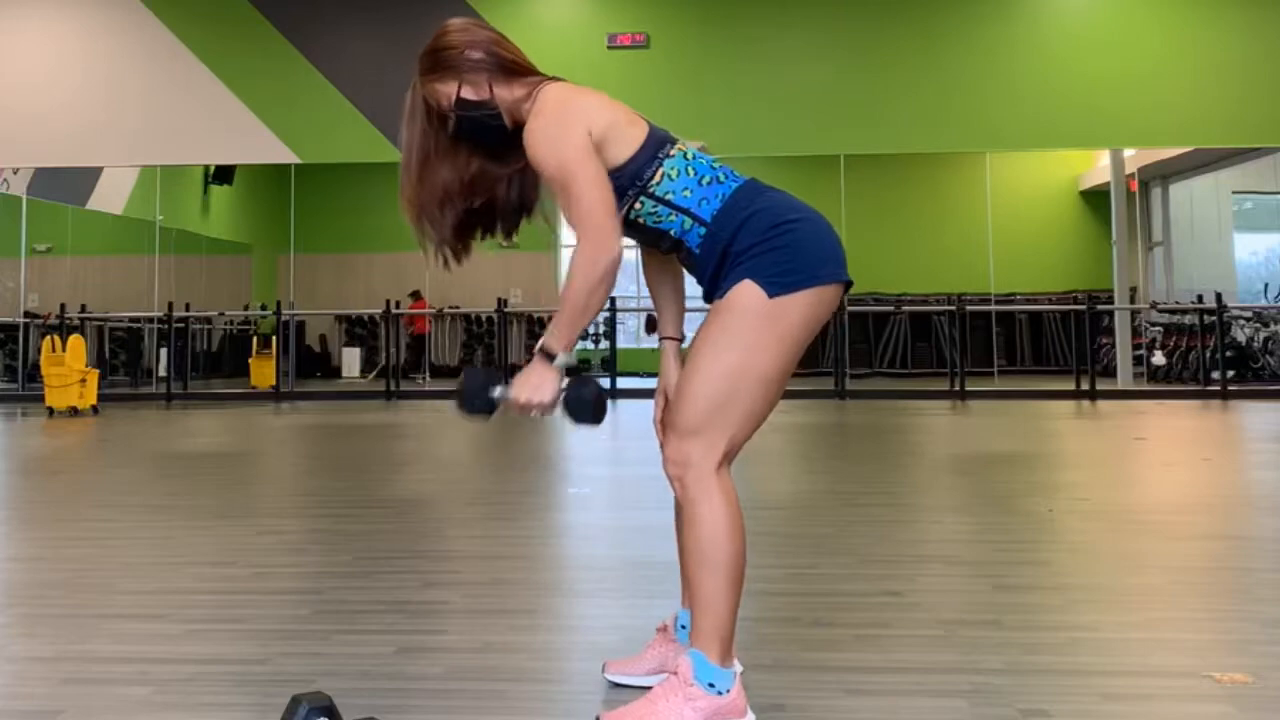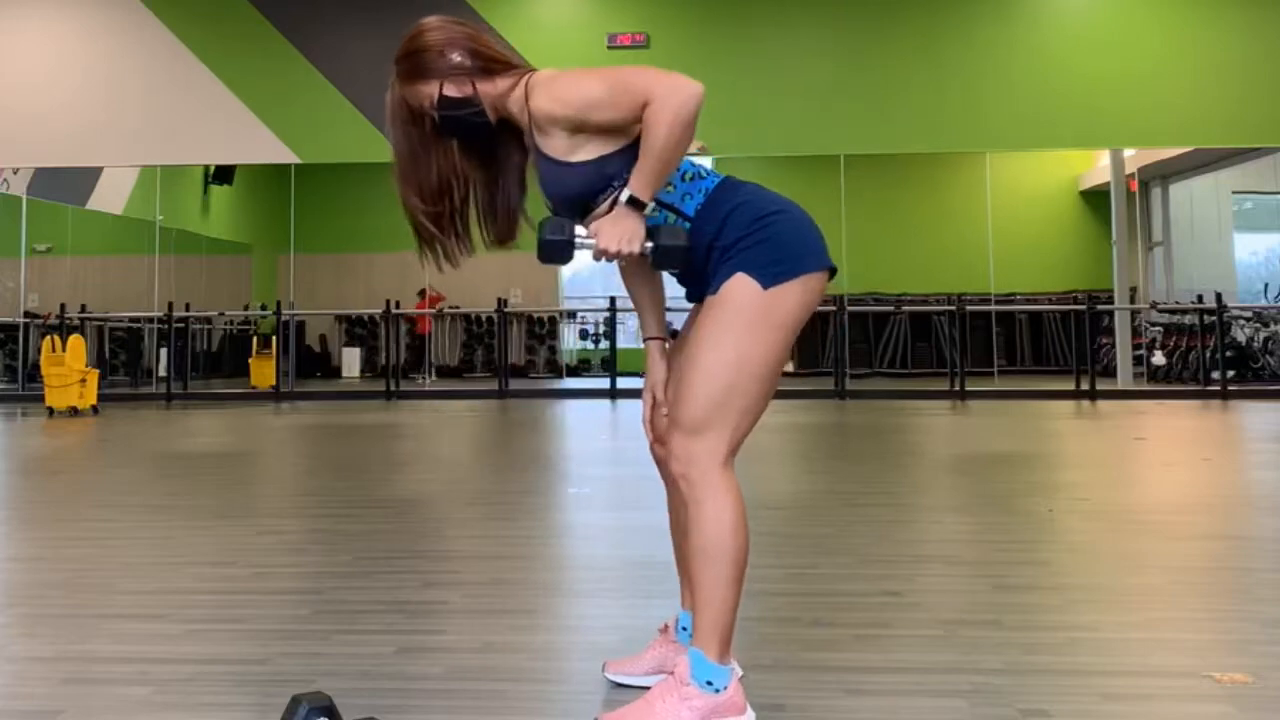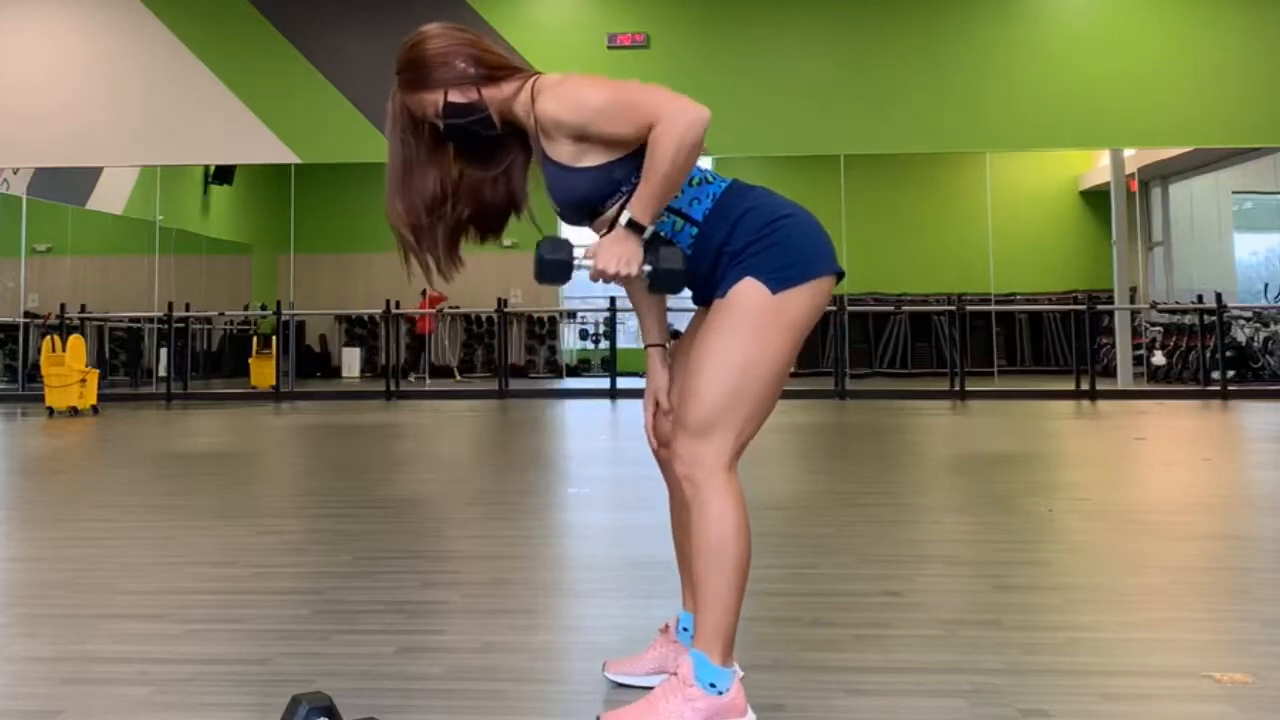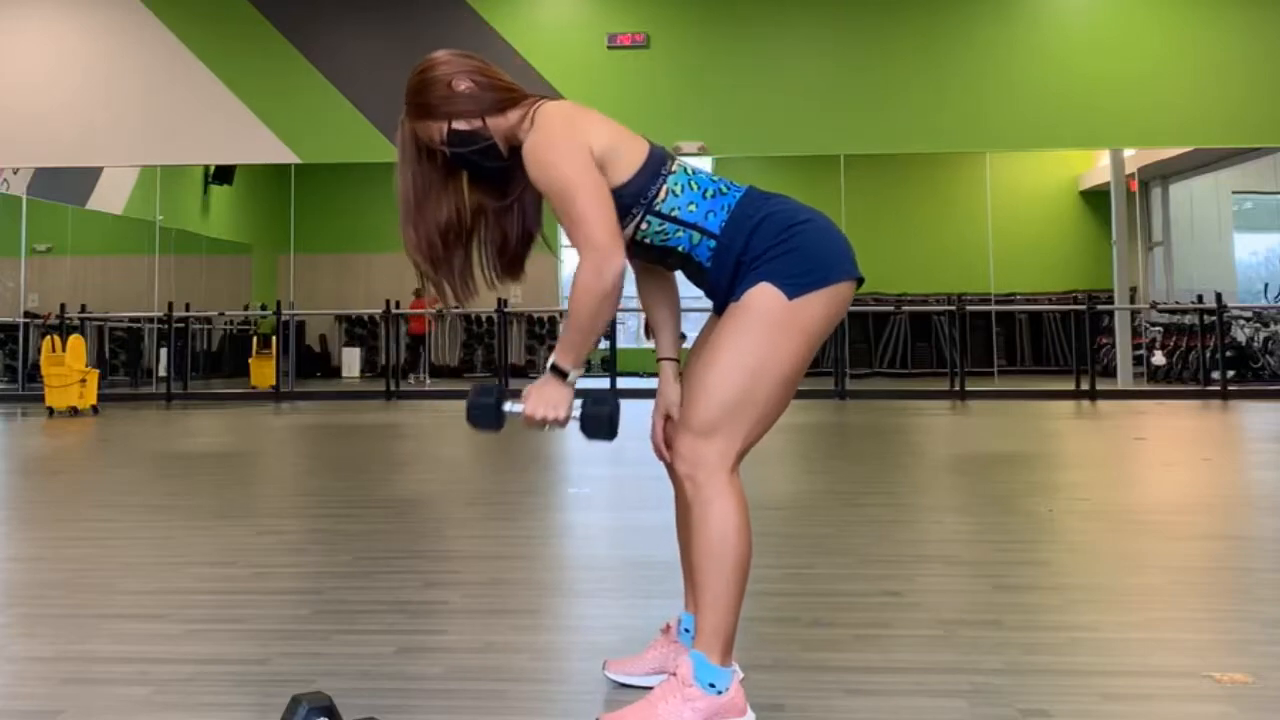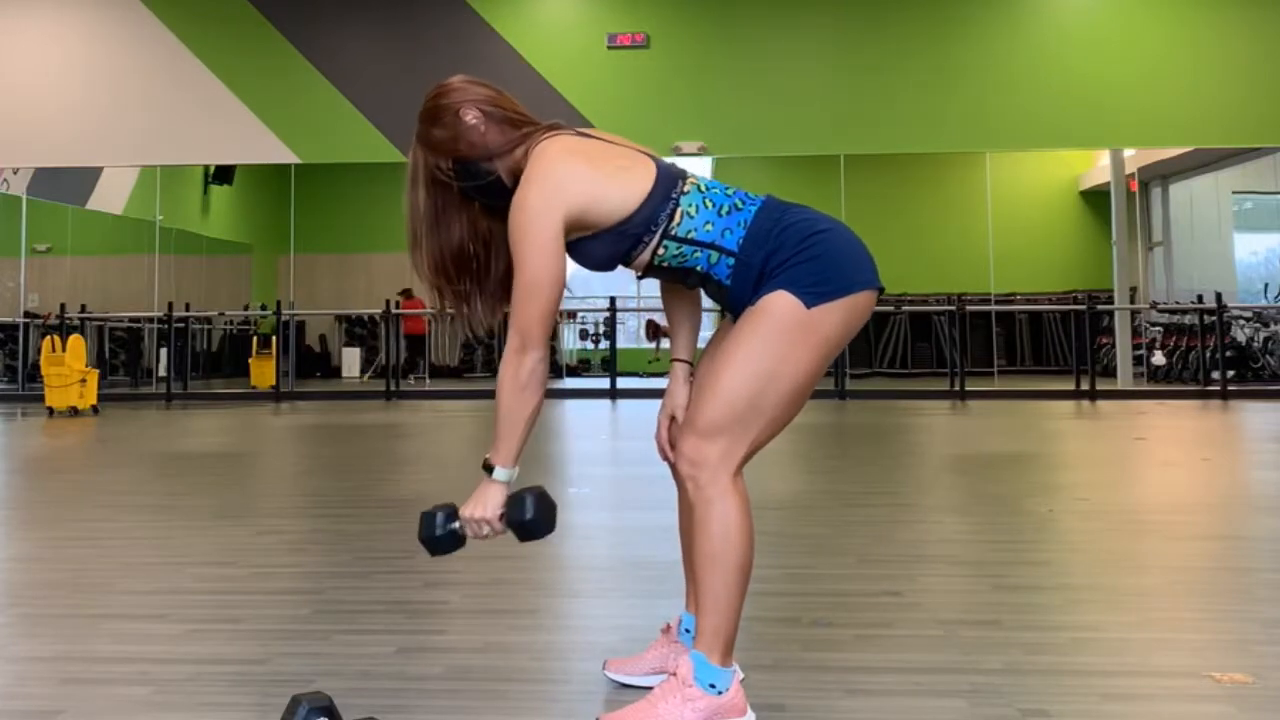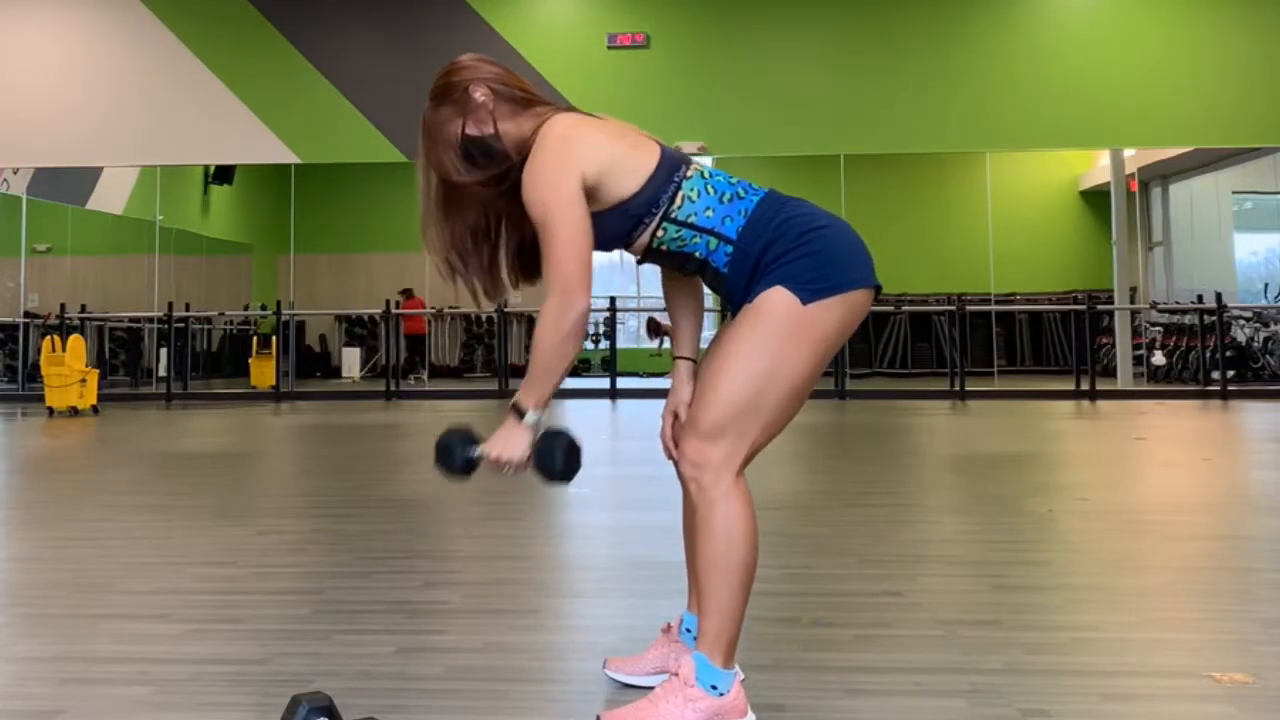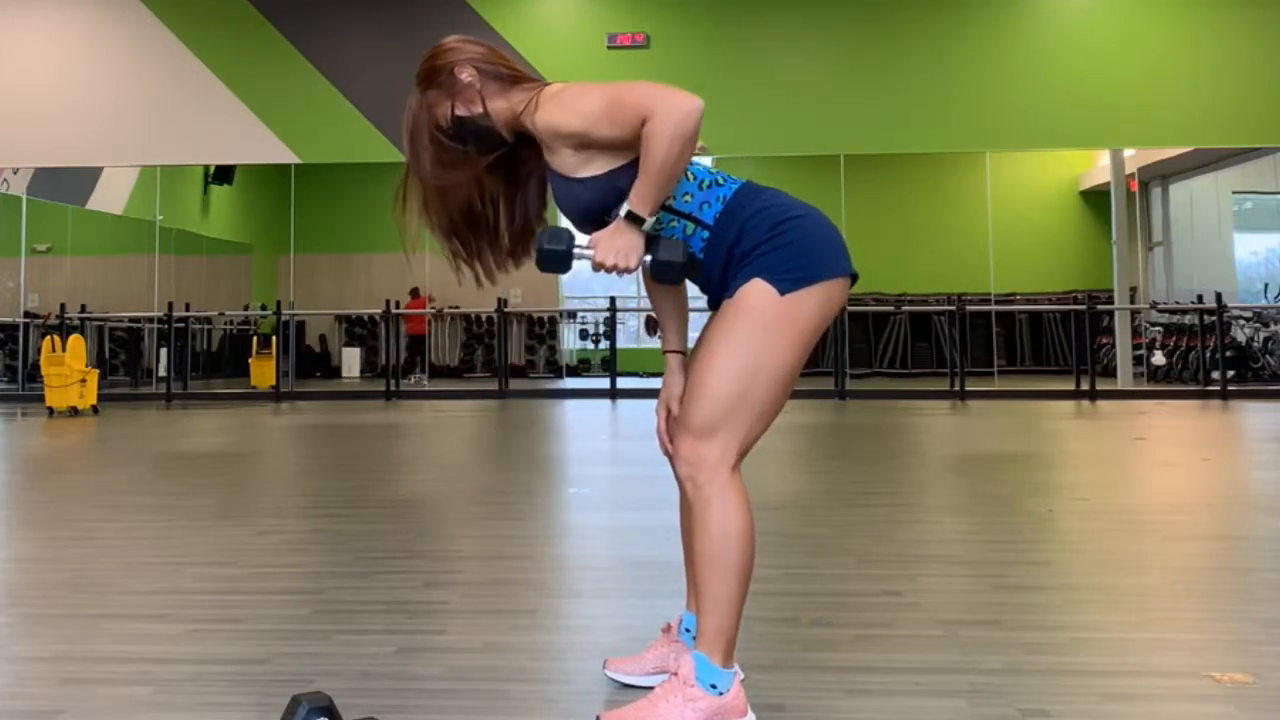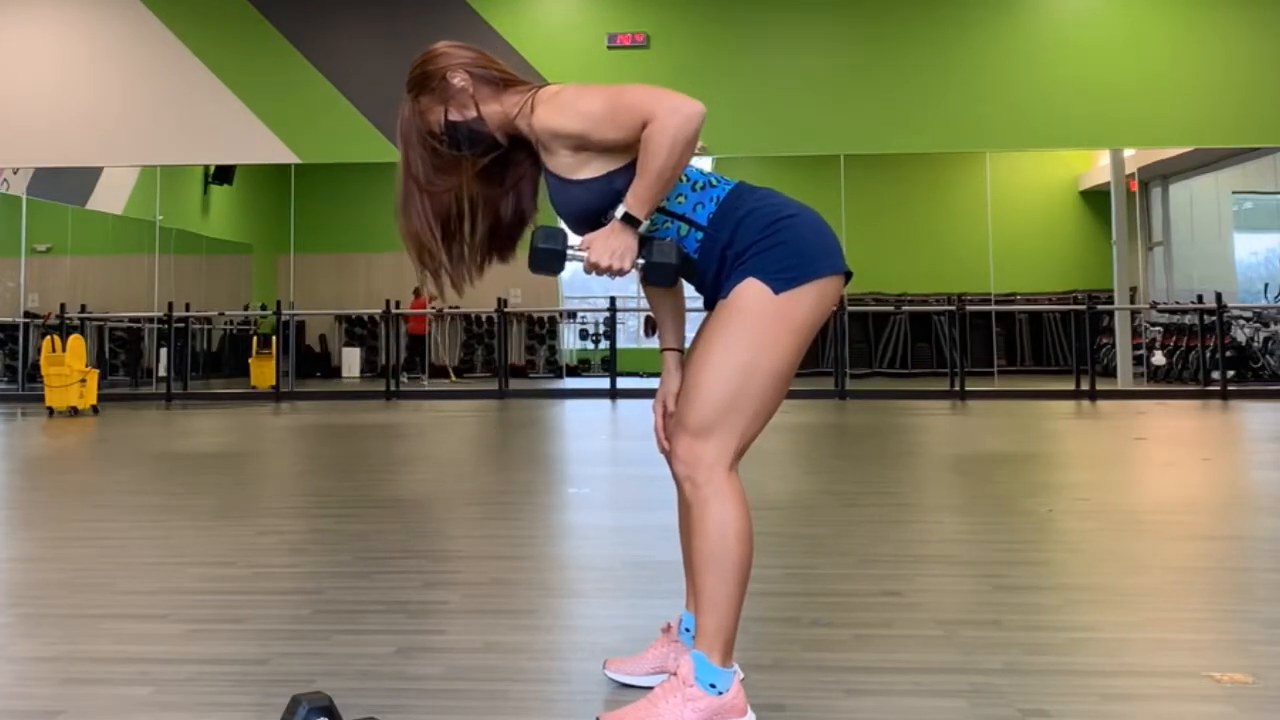
dt=0.4s
person 1, frame 1
left shoulder: (550, 120)
right shoulder: (566, 114)
left elbow: (600, 249)
right elbow: (656, 229)
left wrist: (547, 359)
right wrist: (671, 350)
left hip: (780, 258)
right hip: (777, 259)
left knee: (692, 456)
right knee: (690, 453)
right ankle: (693, 635)
person 1, frame 2
left shoulder: (549, 97)
right shoulder: (527, 133)
left elbow: (680, 94)
right elbow: (630, 242)
left wrist: (631, 208)
right wrist: (657, 350)
left hip: (763, 248)
right hip: (742, 259)
left knee: (696, 454)
right knee: (674, 449)
right ankle: (692, 636)
person 1, frame 3
left shoulder: (556, 100)
right shoulder: (533, 137)
left elbow: (685, 118)
right elbow: (634, 249)
left wrist: (631, 228)
right wrist: (657, 355)
left hip: (772, 251)
right hip: (744, 265)
left knee: (701, 456)
right knee: (674, 449)
right ankle: (692, 636)
person 1, frame 4
left shoulder: (548, 137)
right shoulder: (543, 149)
left elbow: (605, 264)
right elbow: (651, 251)
left wrist: (559, 373)
right wrist: (669, 370)
left hip: (792, 259)
right hip: (776, 266)
left knee: (702, 455)
right knee: (688, 451)
right ankle: (693, 637)
person 1, frame 5
left shoulder: (540, 187)
right shoulder: (572, 156)
left elbow: (528, 352)
left wrist: (496, 477)
right wrist: (681, 373)
left hip: (814, 269)
right hip: (803, 270)
left knee: (706, 457)
right knee: (692, 450)
right ankle: (695, 640)
person 1, frame 6
left shoulder: (550, 157)
right shoulder: (577, 139)
left elbow: (569, 304)
left wrist: (523, 418)
right wrist: (684, 371)
left hip: (810, 265)
right hip: (805, 265)
left knee: (708, 457)
right knee: (700, 452)
right ankle: (695, 638)
person 1, frame 7
left shoulder: (553, 111)
right shoulder: (539, 146)
left elbow: (680, 109)
right elbow: (663, 246)
left wrist: (630, 222)
right wrist: (675, 361)
left hip: (783, 254)
right hip: (776, 257)
left knee: (704, 455)
right knee: (693, 452)
right ankle: (694, 638)
person 1, frame 8
left shoulder: (551, 113)
right shoulder: (537, 148)
left elbow: (680, 114)
right elbow: (660, 245)
left wrist: (626, 225)
right wrist: (673, 362)
left hip: (778, 252)
right hip: (769, 258)
left knee: (700, 454)
right knee: (690, 449)
right ankle: (695, 638)
